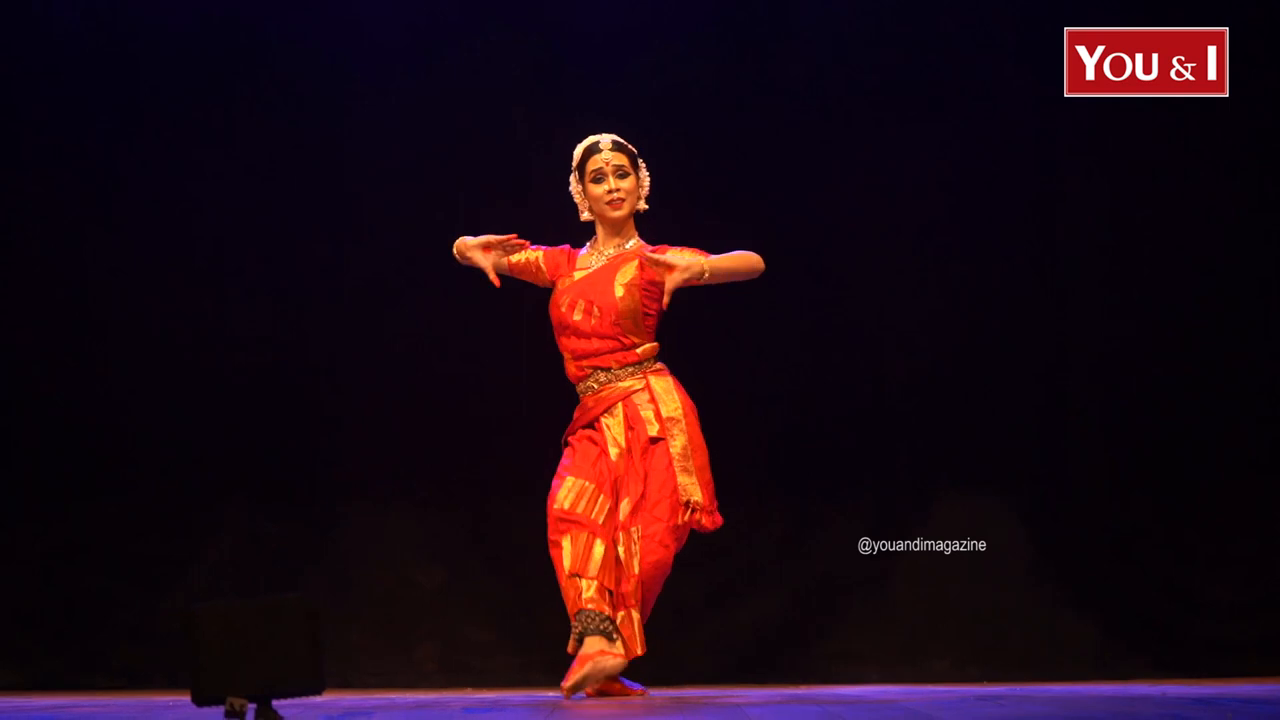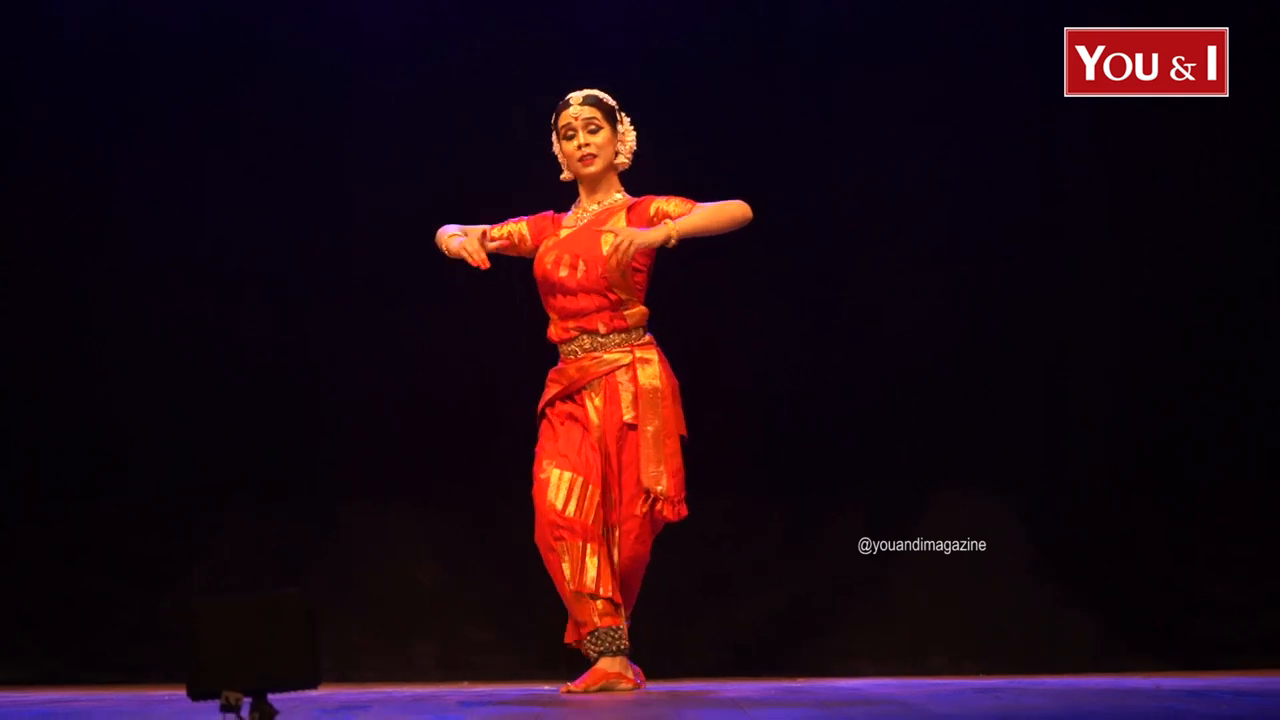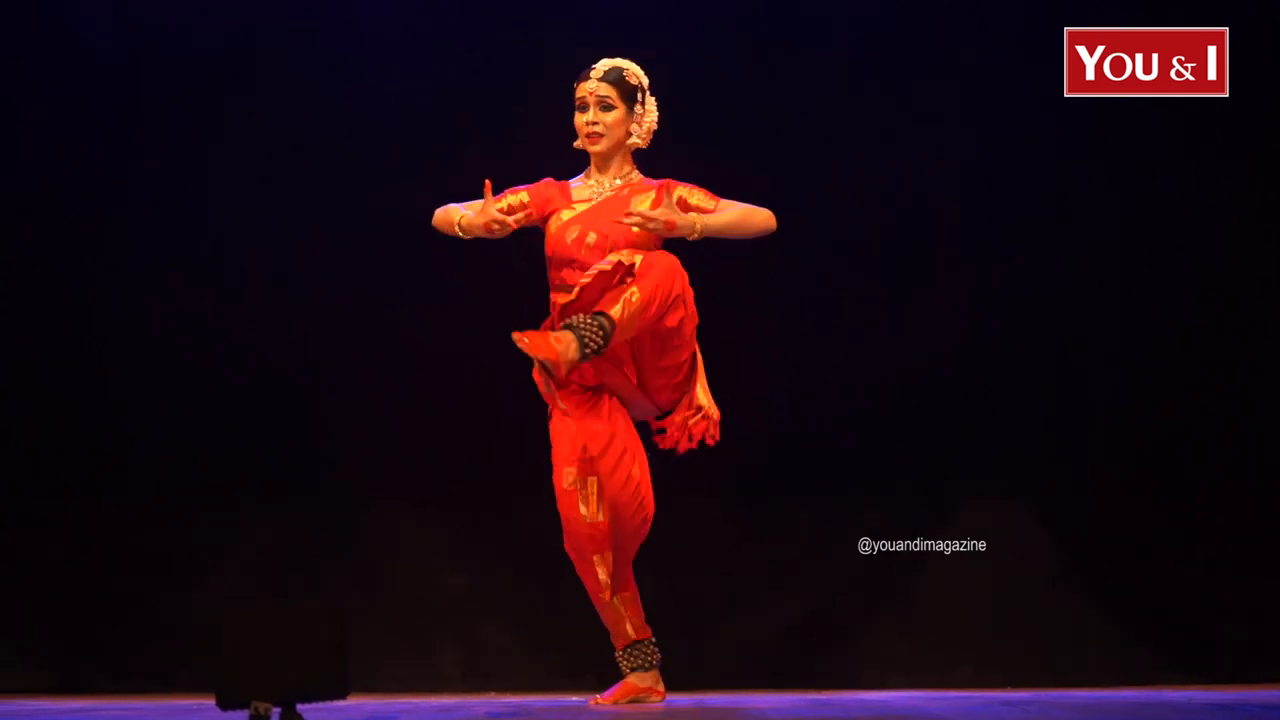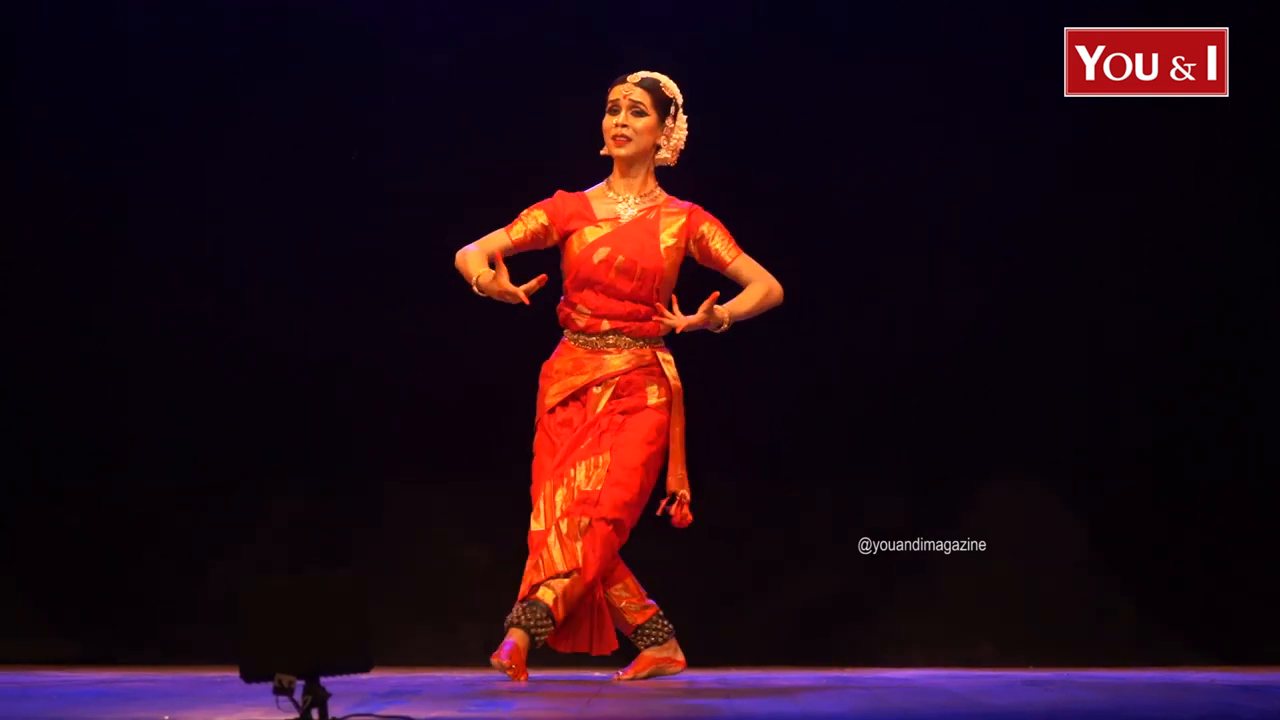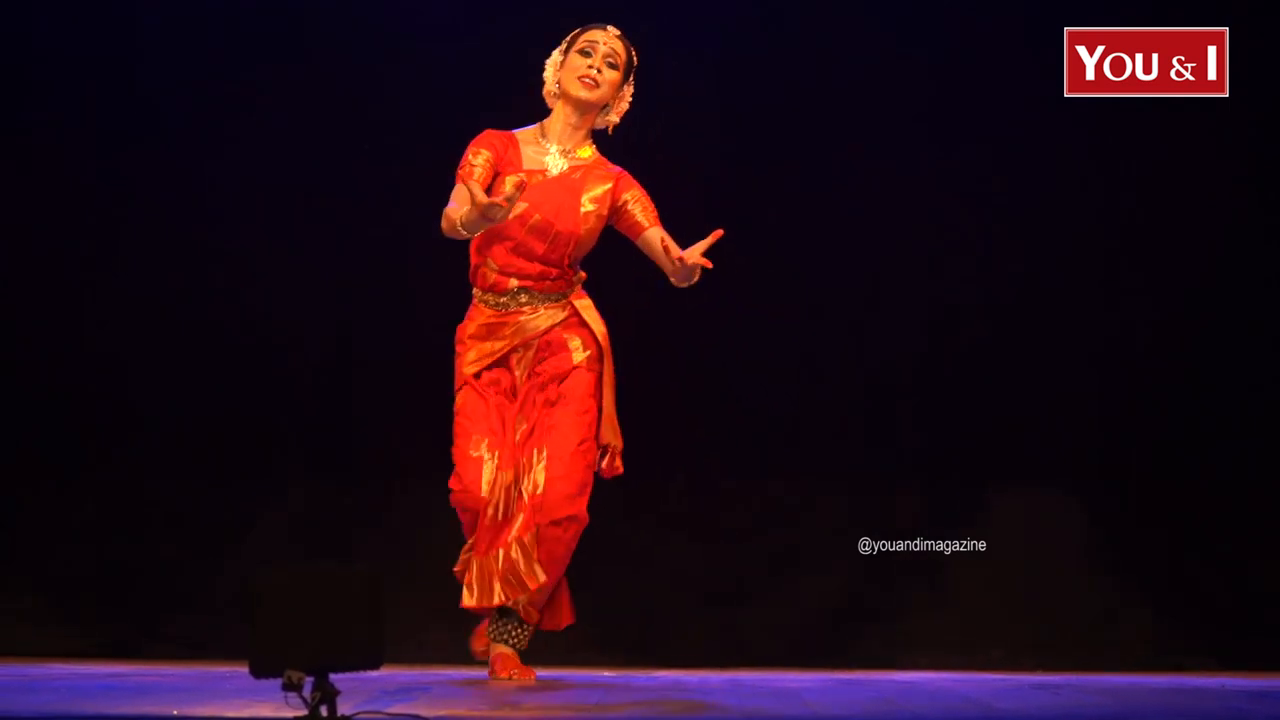
dt=0.7s
person 1, frame 1
left shoulder: (655, 261)
right shoulder: (561, 263)
left elbow: (753, 263)
right elbow: (462, 249)
left wrist: (693, 270)
right wrist: (472, 248)
left hip: (651, 411)
right hip: (594, 420)
left knee: (646, 544)
right knee: (575, 514)
left ankle: (601, 645)
right ankle: (598, 646)
person 1, frame 2
left shoulder: (643, 212)
right shoulder: (545, 228)
left elbow: (738, 211)
right elbow: (449, 233)
left wrist: (660, 235)
right wrist: (460, 242)
left hip: (632, 382)
right hip: (570, 390)
left knee: (627, 529)
right knee: (562, 515)
left ankle: (607, 643)
right ankle: (609, 657)
person 1, frame 3
left shoulder: (660, 195)
right shoulder: (551, 196)
left elbow: (764, 221)
right elbow: (443, 216)
left wrist: (687, 227)
right wrist: (476, 224)
left hip: (644, 359)
right hip: (582, 374)
left knee: (661, 277)
right knee: (592, 514)
right ankle: (642, 670)
person 1, frame 4
left shoulder: (685, 220)
right shoulder: (568, 208)
left elbow: (769, 288)
right elbow: (469, 252)
left wrist: (714, 318)
right wrist: (487, 280)
left hip: (641, 385)
right hip: (570, 381)
left knee: (592, 509)
right knee: (563, 519)
left ankle: (525, 629)
right ankle: (659, 643)
person 1, frame 5
left shoulder: (611, 183)
right shoulder: (494, 148)
left elbow: (676, 265)
right elbow: (452, 221)
left wrist: (689, 267)
right wrist: (478, 216)
left hip: (563, 339)
right hip: (487, 338)
left knee: (553, 495)
right knee: (483, 485)
left ankle: (508, 632)
right ankle: (492, 610)
